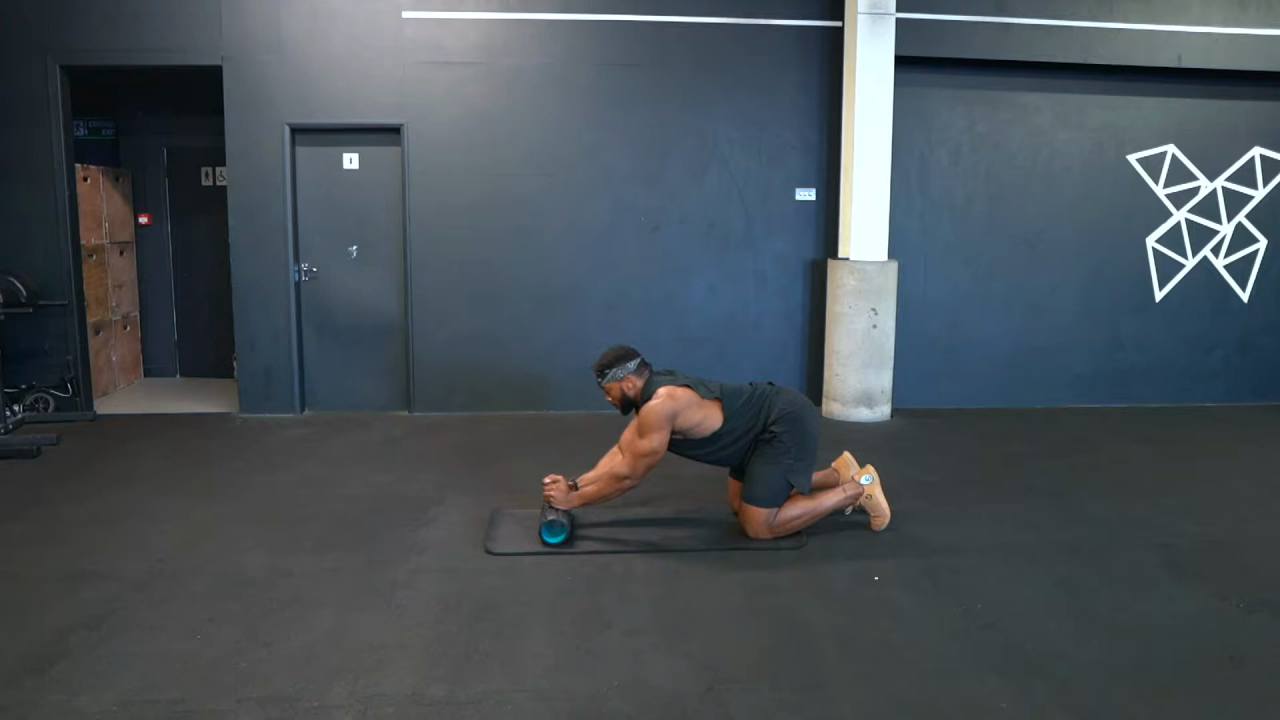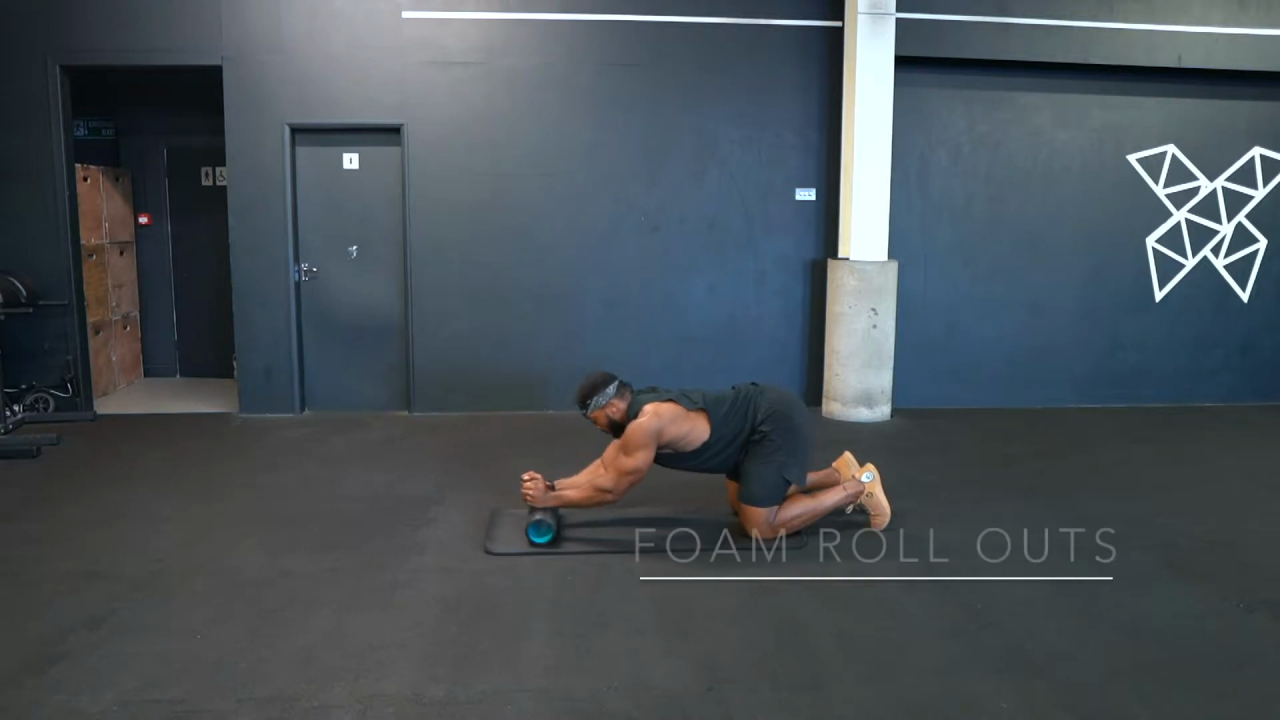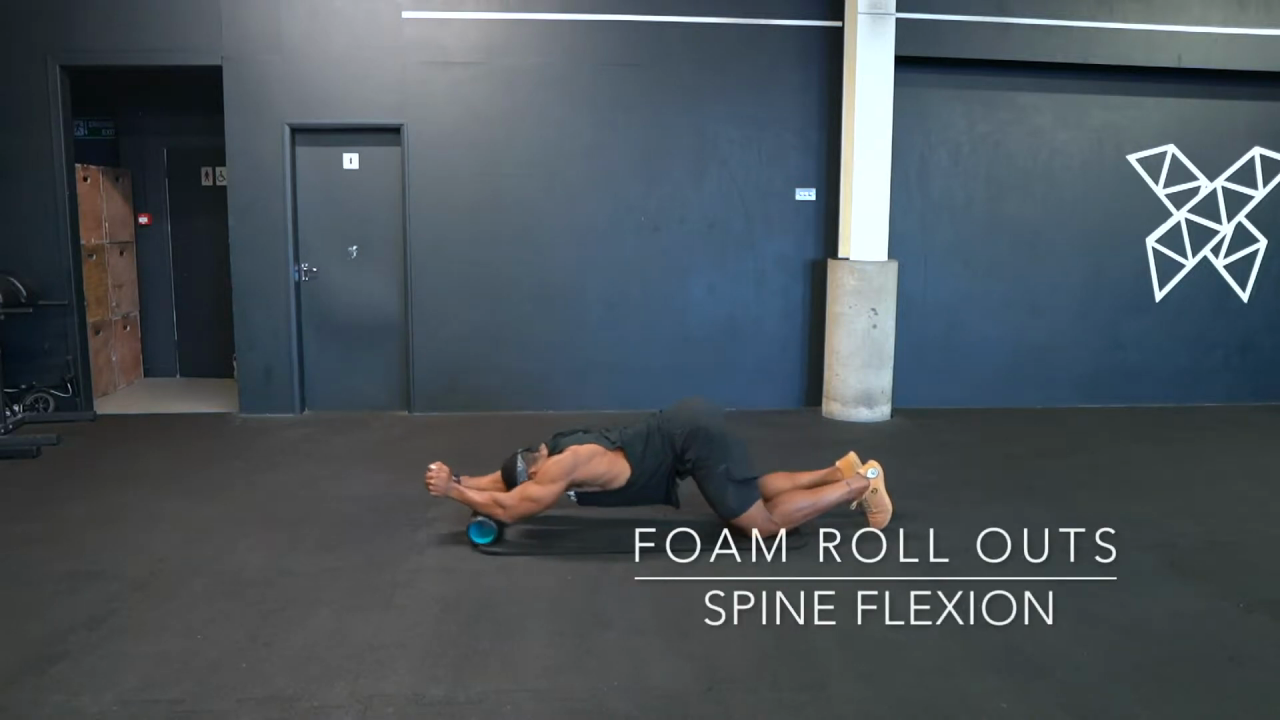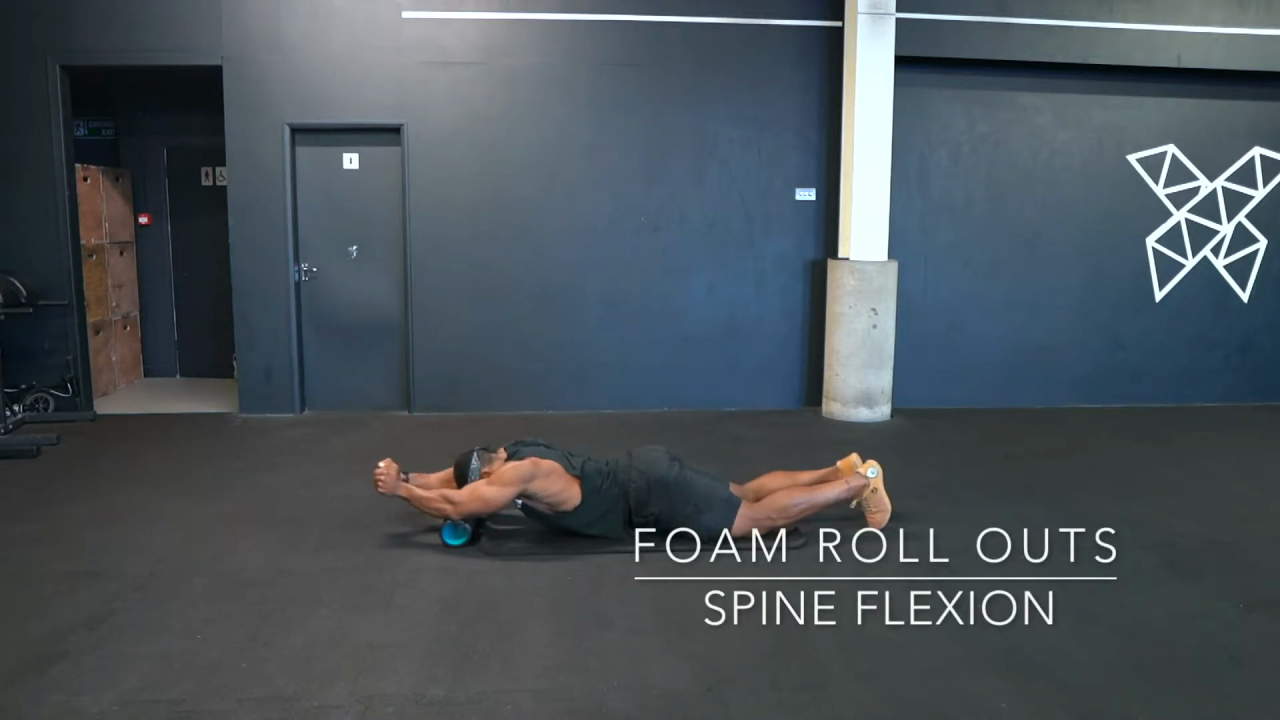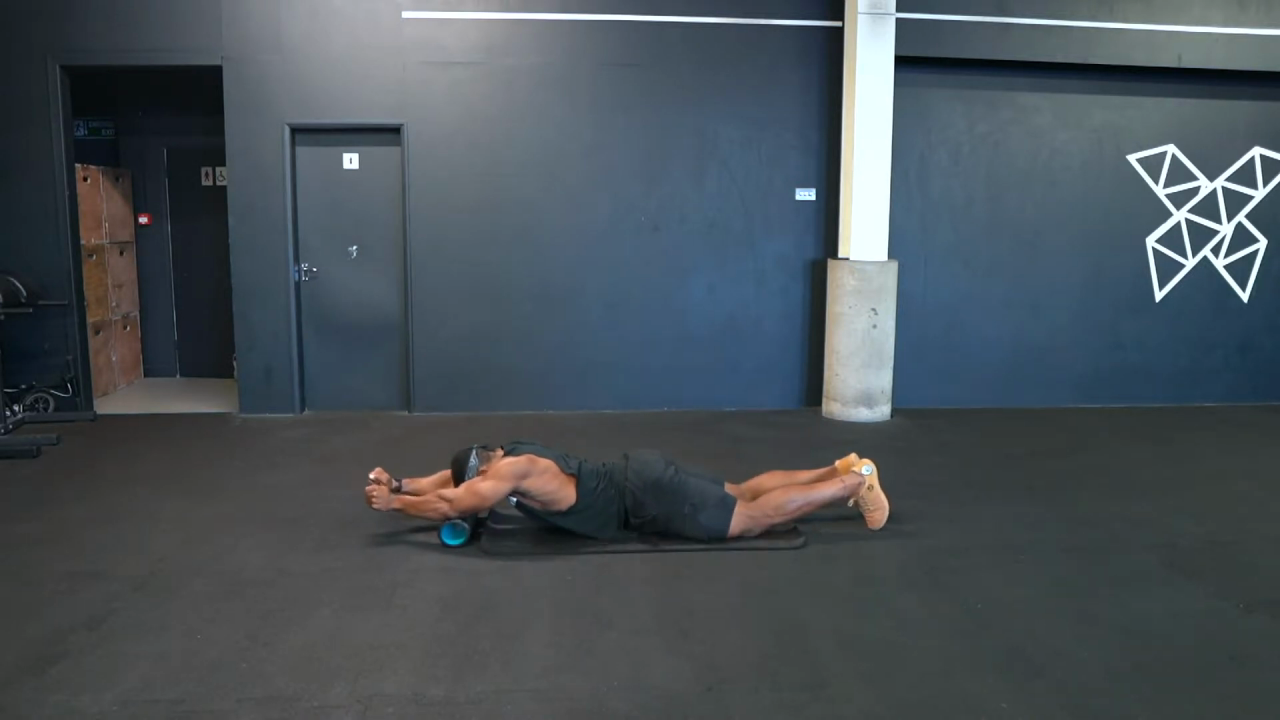
dt=1s
person 1, frame 1
left shoulder: (660, 407)
right shoulder: (657, 393)
left elbow: (628, 475)
right elbow: (622, 453)
left wrist: (573, 500)
right wrist: (576, 483)
left hip: (788, 424)
right hip: (774, 415)
left knee: (758, 526)
right knee: (740, 504)
left ankle: (857, 489)
right ankle: (837, 473)
person 1, frame 2
left shoulder: (646, 425)
right shoulder: (641, 410)
left elbow: (611, 489)
right elbow: (605, 465)
left wrist: (549, 500)
right wrist: (554, 485)
left hip: (776, 422)
right hip: (766, 410)
left knee: (760, 525)
right knee: (740, 503)
left ankle: (858, 488)
right ankle: (838, 473)
person 1, frame 3
left shoulder: (565, 465)
right shoulder: (555, 451)
left elbow: (508, 509)
right elbow: (506, 479)
left wrist: (452, 491)
right wrist: (459, 481)
left hip: (693, 437)
right hip: (691, 427)
left knee: (764, 522)
right knee: (753, 493)
left ankle: (860, 485)
right ankle: (842, 471)
person 1, frame 4
left shoulder: (520, 473)
right shoulder: (511, 456)
left elbow: (455, 506)
right elbow: (456, 479)
left wrist: (399, 490)
right wrist: (408, 477)
left hip: (651, 494)
right hip: (647, 474)
left knee: (759, 518)
right knee: (746, 494)
left ankle: (859, 482)
right ankle: (842, 470)
person 1, frame 5
left shoulder: (513, 471)
right shoulder: (508, 454)
left elbow: (451, 505)
right elbow: (451, 480)
left wrist: (392, 503)
right wrist: (400, 485)
left hip: (647, 497)
right hip: (643, 478)
left knee: (754, 518)
right knee: (742, 492)
left ankle: (856, 481)
right ankle: (841, 469)
